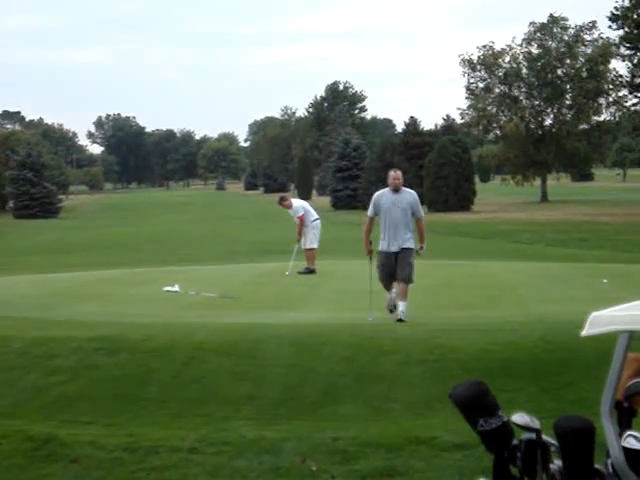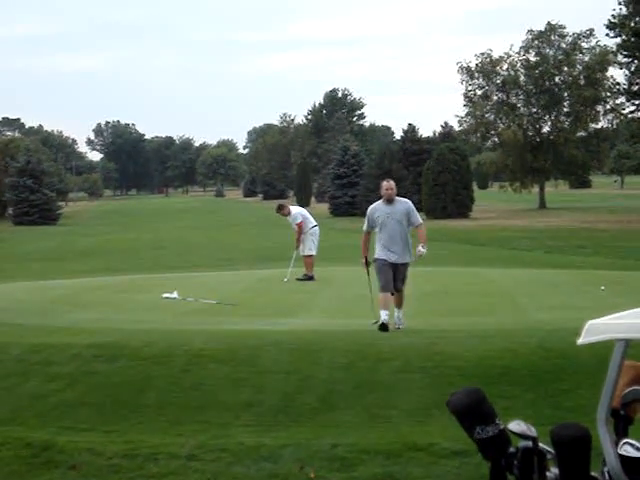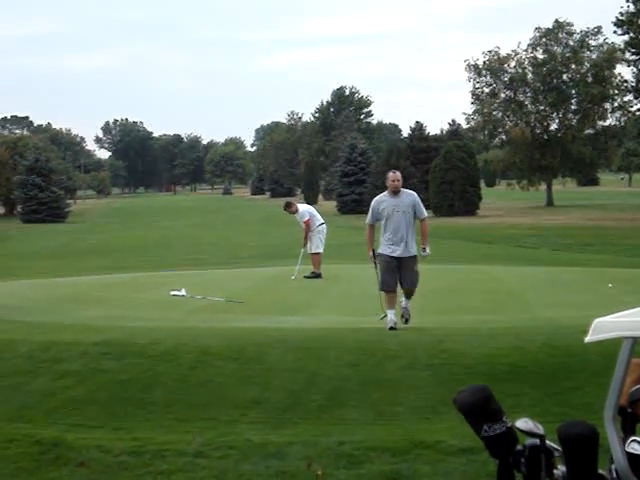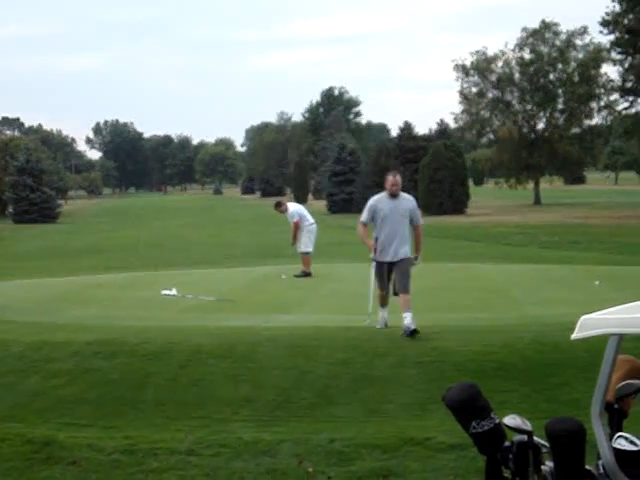
dt=0.3s
person 1, frame 1
left shoulder: (411, 195)
right shoulder: (379, 196)
left elbow: (419, 220)
right elbow: (370, 219)
left wrist: (422, 243)
right wrist: (366, 242)
left hip: (406, 244)
right hip: (386, 245)
left knee: (403, 278)
right knee: (385, 278)
left ankle: (402, 310)
right ankle: (391, 293)
person 1, frame 2
left shoulder: (406, 205)
right shoulder: (373, 209)
left elbow: (419, 226)
right elbow: (367, 233)
left wrist: (422, 245)
right wrist: (364, 255)
left hip: (402, 256)
right hip: (382, 255)
left knee: (398, 289)
right knee: (385, 287)
left ankle: (398, 316)
right ankle: (384, 319)
person 1, frame 3
left shoulder: (412, 197)
right shoulder: (378, 201)
left elbow: (423, 220)
right elbow: (370, 225)
left wrist: (425, 245)
right wrist: (370, 249)
left hip: (409, 250)
right hip: (387, 251)
left knee: (410, 284)
right knee: (389, 287)
left ankle: (405, 304)
right ankle: (391, 317)
person 1, frame 4
left shoulder: (410, 201)
right shoulder: (375, 201)
left elbow: (417, 228)
right elbow: (362, 224)
left wrist: (417, 253)
right wrist: (368, 242)
left hip: (403, 254)
right hip: (381, 254)
left knee: (403, 288)
right knee: (383, 289)
left ankle: (408, 324)
right ankle: (383, 315)
